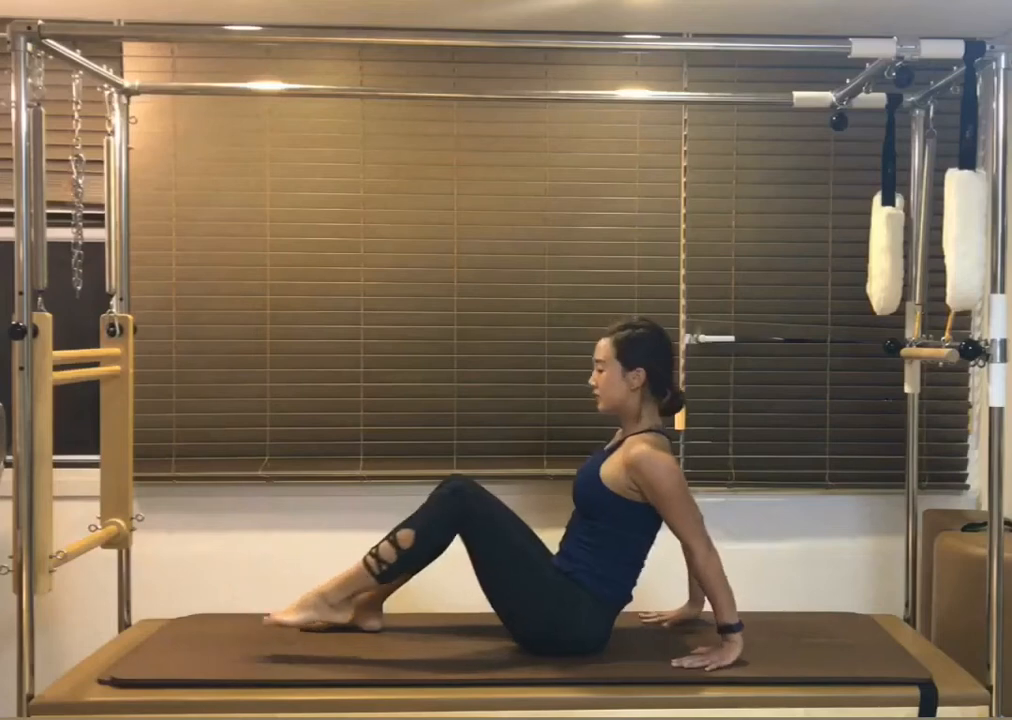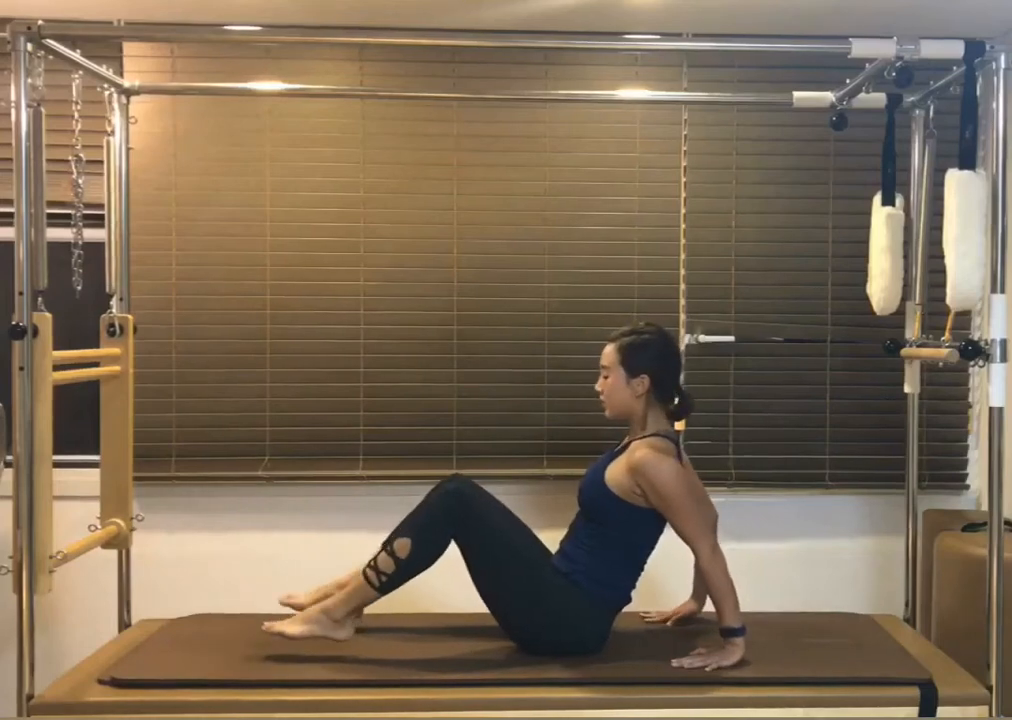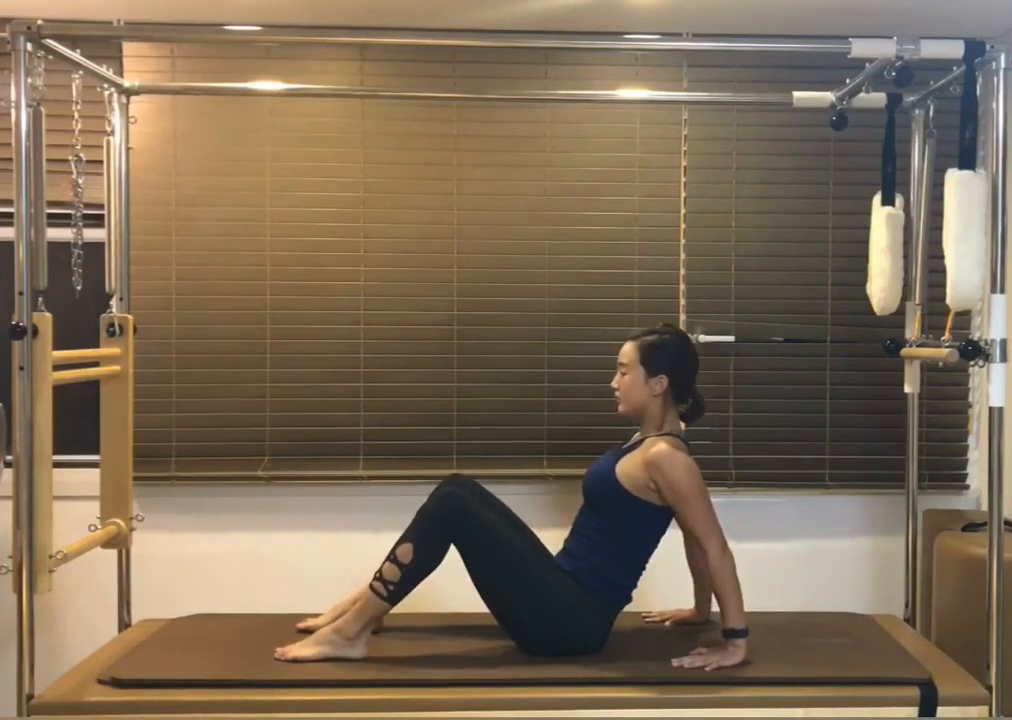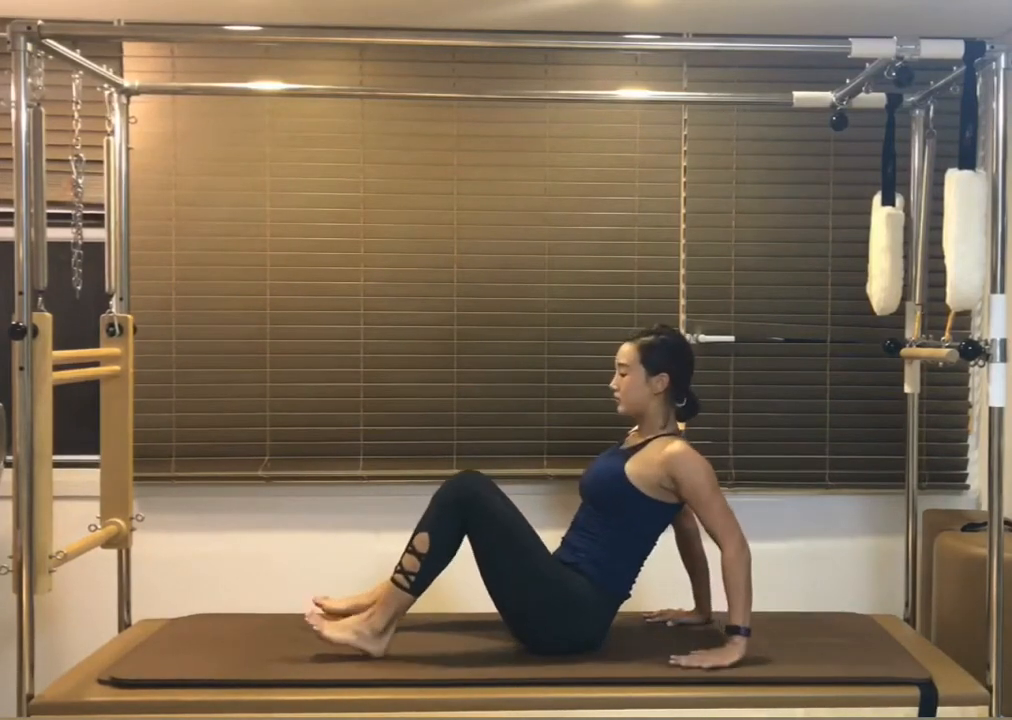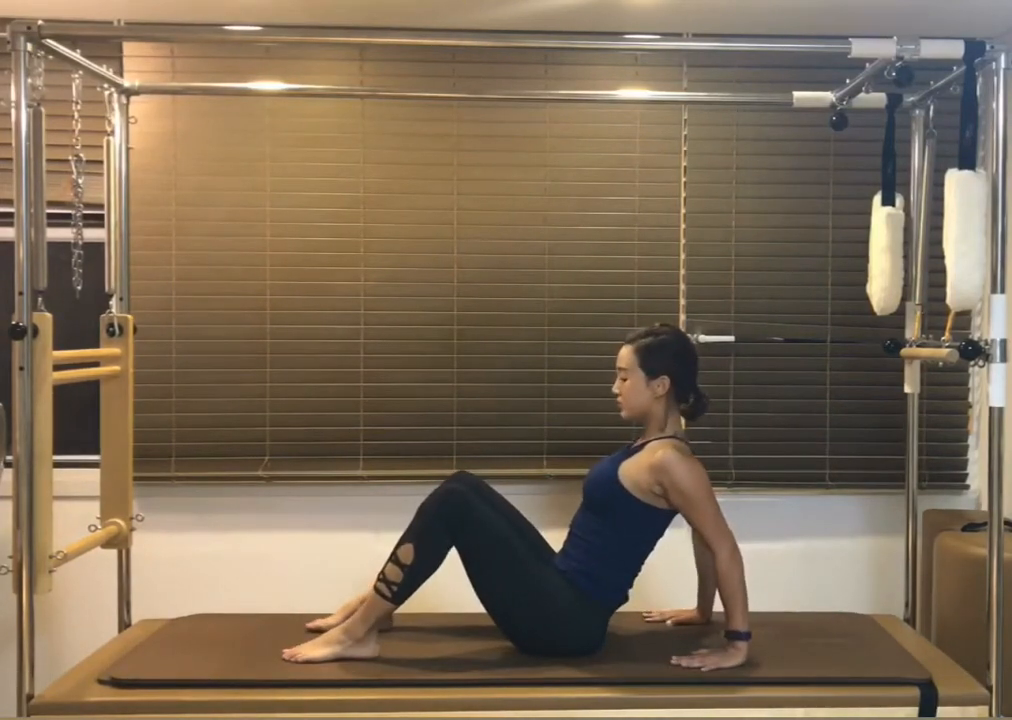
dt=1s
person 1, frame 1
left shoulder: (645, 457)
right shoulder: (633, 437)
left elbow: (701, 544)
right elbow: (689, 528)
left wrist: (730, 636)
right wrist: (693, 604)
left hip: (570, 621)
right hip: (561, 598)
left knee: (459, 501)
right knee: (458, 492)
left ankle: (333, 599)
right ankle: (366, 603)
person 1, frame 2
left shoulder: (650, 461)
right shoulder: (652, 443)
left elbow: (708, 547)
right elbow: (710, 514)
left wrist: (733, 639)
right wrist: (696, 601)
left hip: (568, 622)
right hip: (560, 596)
left knee: (455, 504)
right knee: (458, 492)
left ankle: (336, 614)
right ankle: (351, 592)
person 1, frame 3
left shoulder: (665, 458)
right shoulder: (648, 441)
left elbow: (716, 547)
right elbow: (693, 535)
left wrist: (735, 641)
right wrist: (700, 610)
left hip: (568, 621)
right hip: (561, 595)
left knee: (451, 506)
right knee: (460, 490)
left ankle: (348, 632)
right ankle: (367, 603)
person 1, frame 4
left shoulder: (675, 458)
right shoulder: (638, 439)
left elbow: (733, 543)
right elbow: (687, 530)
left wrist: (736, 639)
right wrist: (700, 611)
left hip: (569, 615)
right hip: (561, 594)
left knee: (464, 494)
right knee: (471, 486)
left ankle: (375, 626)
right ankle: (385, 599)
person 1, frame 5
left shoulder: (668, 462)
right shoulder: (653, 445)
left elbow: (725, 548)
right elbow: (702, 536)
left wrist: (737, 643)
right wrist: (703, 612)
left hip: (565, 621)
right hip: (560, 592)
left knee: (450, 505)
right knee: (464, 488)
left ankle: (357, 634)
right ankle: (374, 603)
